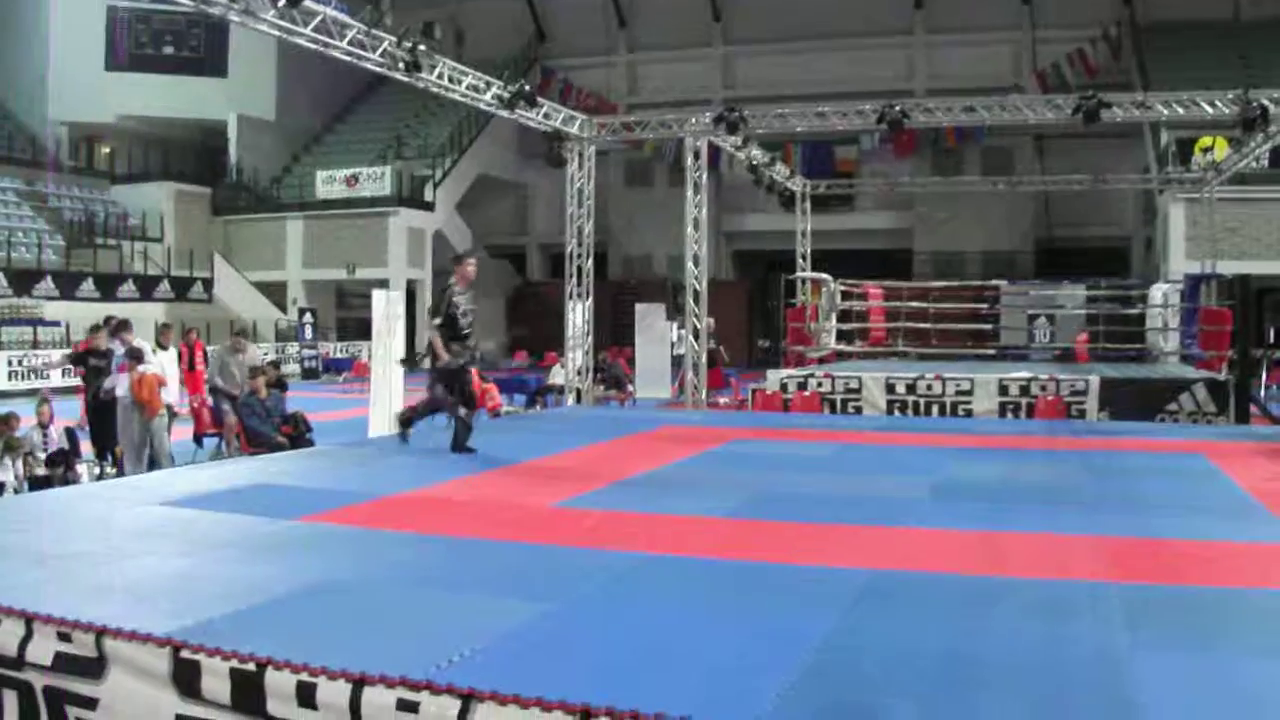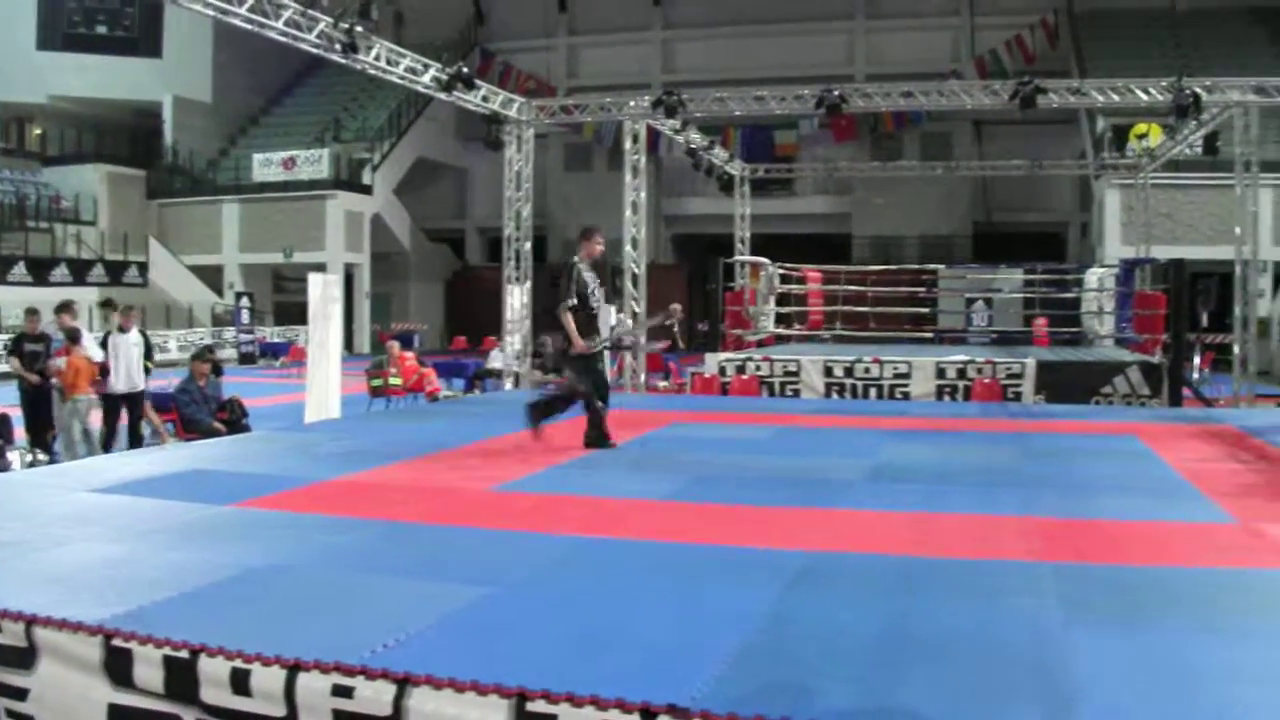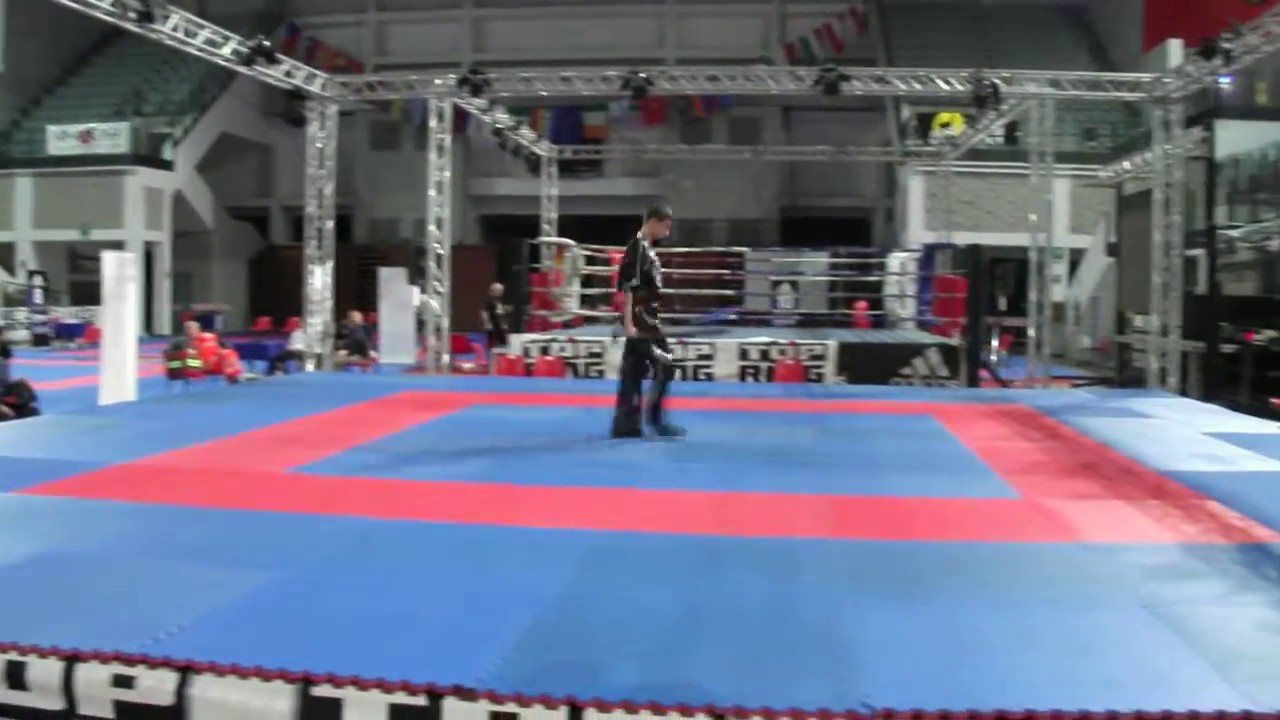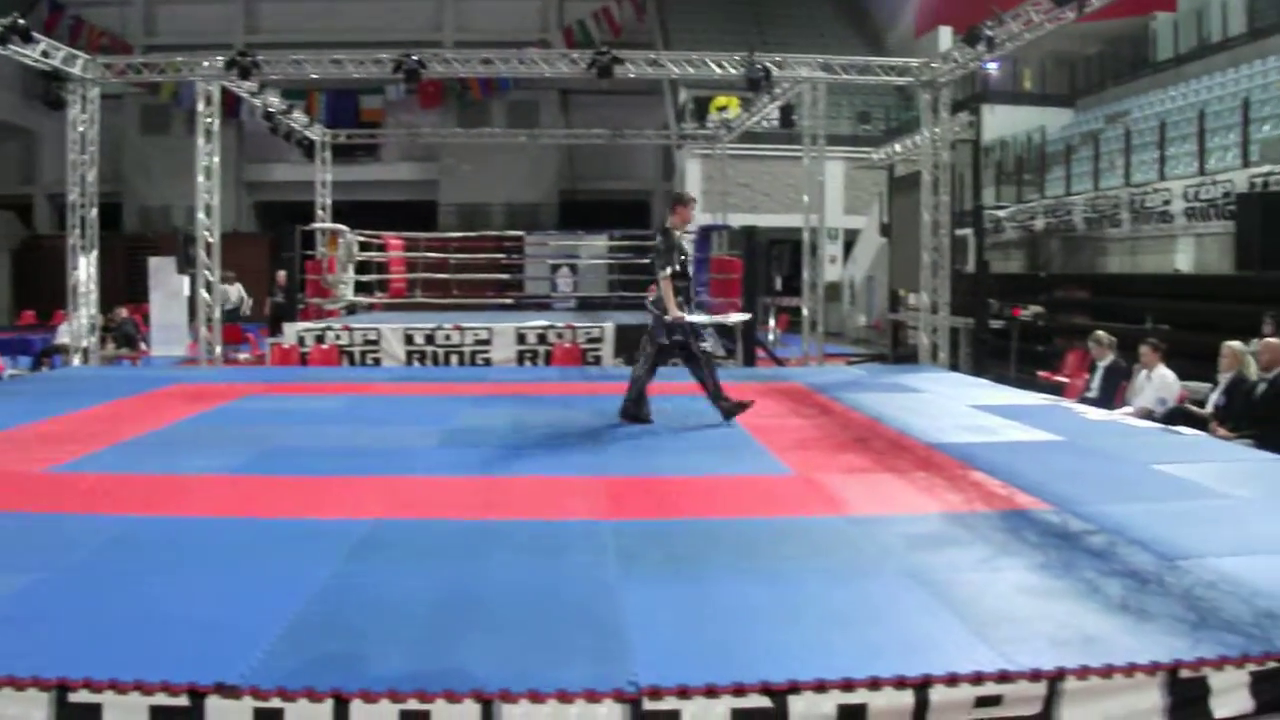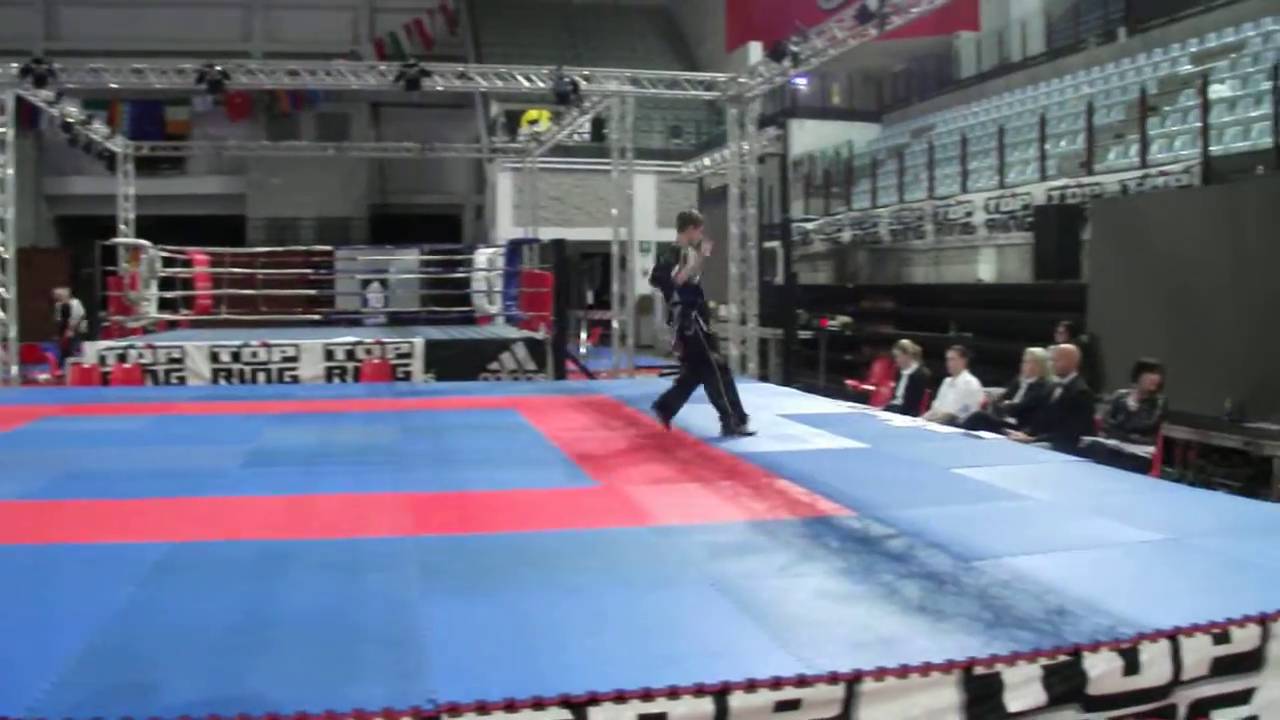
dt=1s
person 1, frame 1
left shoulder: (469, 293)
right shoulder: (447, 293)
right elbow: (434, 327)
right wrist: (442, 354)
left hip: (461, 354)
right hip: (445, 353)
left knee: (467, 397)
right knee: (441, 399)
left ankle: (460, 441)
right ankle: (406, 418)
person 1, frame 2
left shoulder: (590, 271)
right shoulder: (573, 270)
right elbow: (565, 309)
right wrist: (575, 339)
left hip: (590, 339)
right hip: (577, 340)
left knee: (600, 386)
right knee: (579, 388)
left ankle: (597, 435)
right ankle: (538, 410)
person 1, frame 3
left shoulder: (646, 248)
right shoulder: (638, 249)
right elbow: (627, 290)
left wrist: (650, 321)
right wrist: (629, 323)
left hip: (647, 319)
right hip: (640, 320)
left knee: (633, 372)
right knee: (664, 367)
left ankle: (625, 423)
right ankle: (655, 418)
person 1, frame 4
left shoulder: (670, 236)
right shoulder: (669, 238)
right elbow: (664, 276)
right wrist: (672, 309)
left hip: (671, 308)
right hip: (673, 310)
left knee: (651, 359)
right knee: (700, 356)
left ankle: (633, 408)
right ankle: (723, 405)
person 1, frame 5
left shoulder: (672, 254)
right shoulder: (680, 253)
left elbow: (656, 280)
right elbow: (680, 279)
right wrist: (699, 254)
left hip: (683, 319)
right hip: (691, 320)
left knee: (693, 371)
right knee: (716, 369)
left ankle: (665, 408)
right ankle: (733, 422)
